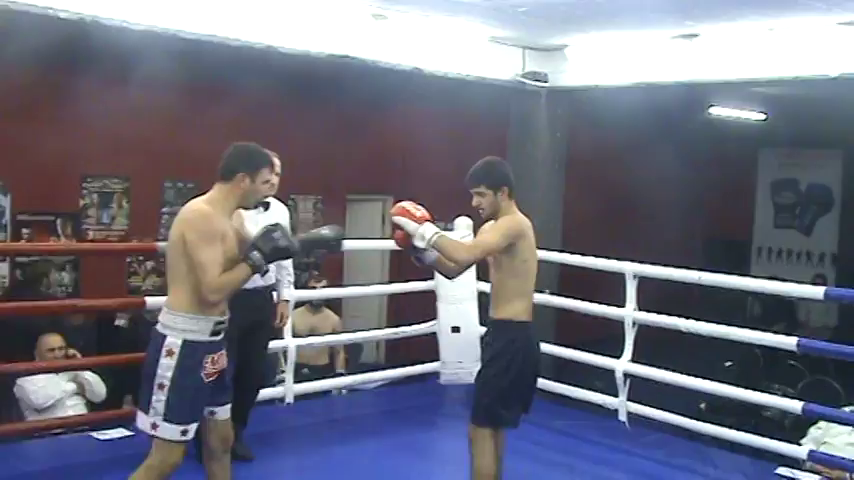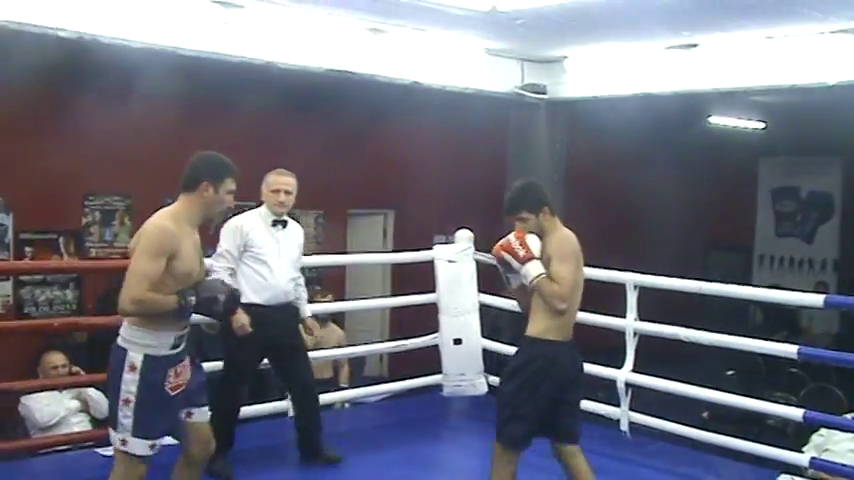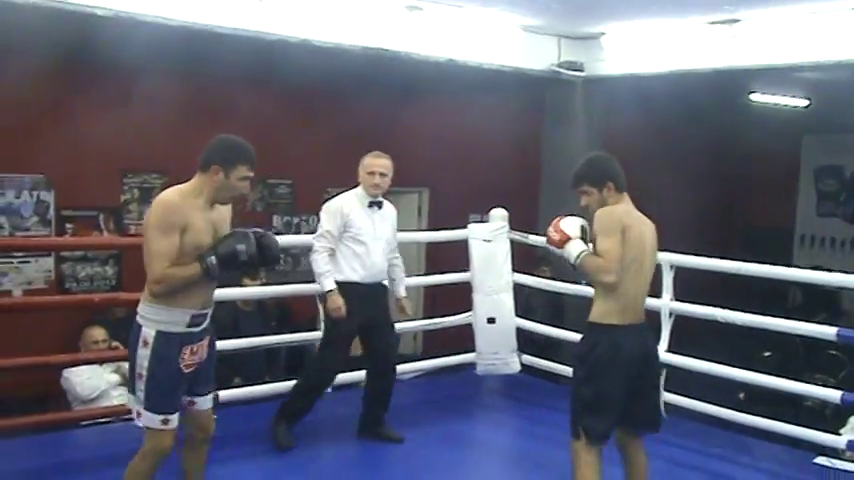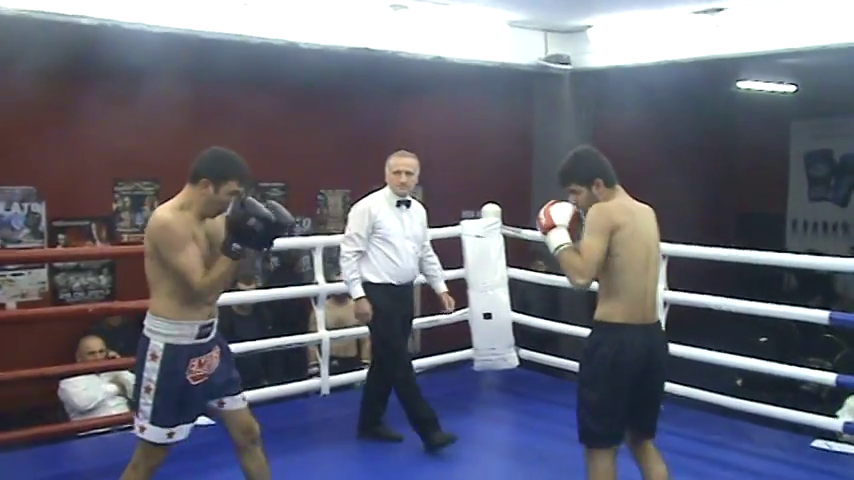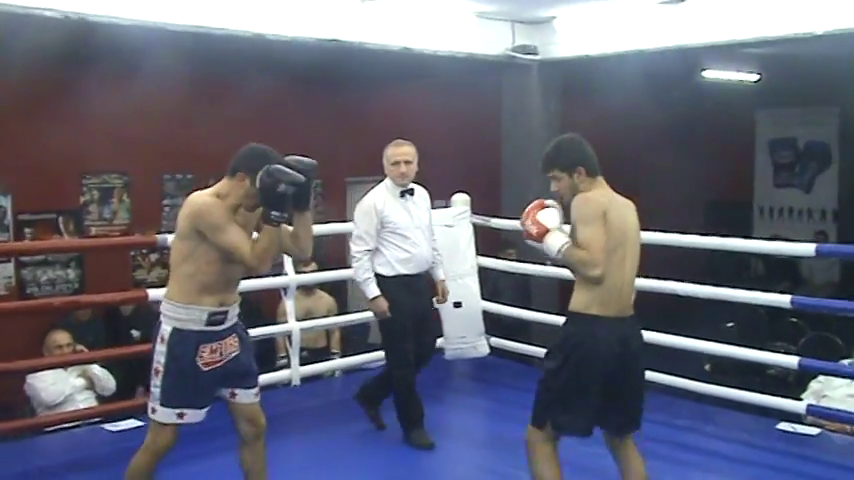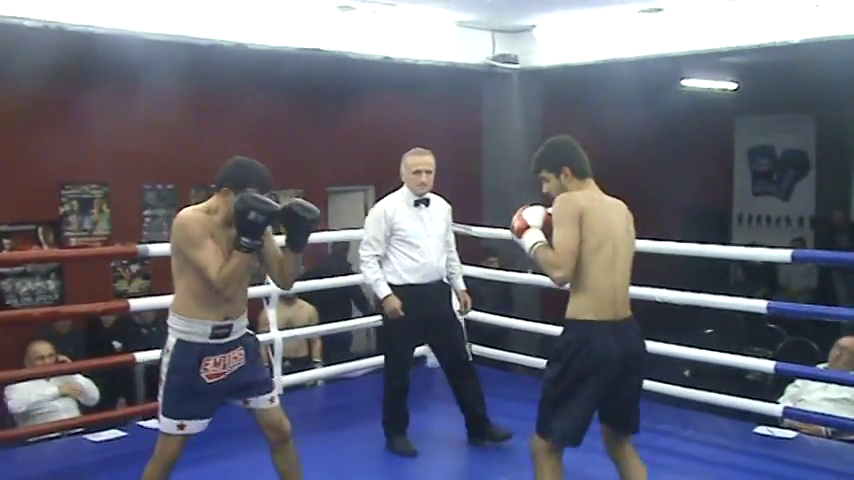
dt=0.4s
person 1, frame 1
left shoulder: (224, 217)
right shoulder: (201, 216)
right elbow: (211, 290)
left wrist: (304, 242)
right wrist: (257, 258)
left hip: (209, 342)
right hip: (183, 343)
left knee: (220, 441)
person 1, frame 2
left shoulder: (191, 228)
right shoulder: (163, 230)
right elbow: (130, 301)
left wrist: (211, 296)
right wrist: (192, 300)
left hip: (175, 353)
right hip: (143, 357)
left knee: (201, 447)
person 1, frame 3
left shoulder: (223, 208)
right shoulder: (170, 206)
right elbow: (158, 281)
left wrist: (244, 255)
right wrist: (215, 262)
left hip: (199, 331)
right hip: (161, 334)
left knee: (202, 431)
right knee: (160, 442)
person 1, frame 4
left shoulder: (218, 219)
right shoulder: (168, 222)
left elbow: (232, 274)
right elbow: (206, 290)
left wrist: (260, 241)
right wrist: (237, 243)
left hip: (208, 341)
right hip: (171, 347)
left knee: (247, 432)
person 1, frame 5
left shoulder: (251, 209)
right shoulder: (203, 206)
right elbow: (259, 264)
left wrist: (299, 200)
right wrist: (271, 210)
left hip: (228, 328)
right hip: (185, 331)
left knee: (253, 425)
right knee: (162, 438)
person 1, frame 6
left shoulder: (256, 223)
right shoulder: (190, 221)
left elbow: (284, 281)
right elbow: (224, 286)
left wrist: (296, 242)
right wrist: (248, 238)
left hip: (239, 340)
right hip: (192, 345)
left knee: (280, 430)
right knee: (169, 450)
person 2, frame 1
left shoulder: (511, 225)
right shoulder: (504, 227)
left elbow: (462, 256)
right elbow: (454, 268)
left wrist: (421, 229)
right wrist: (422, 247)
left hip: (510, 337)
right hip: (512, 334)
left knee: (482, 427)
right knee: (490, 424)
person 2, frame 2
left shoulder: (561, 239)
right shoulder: (556, 243)
left elbow: (562, 301)
right elbow: (531, 308)
left wrist: (529, 265)
right wrist: (514, 273)
left hip: (541, 355)
right hip: (565, 355)
left knee: (506, 447)
right knee: (568, 447)
person 2, frame 3
left shoulder: (609, 216)
right shoulder: (647, 226)
left elbow: (608, 275)
left wrist: (573, 246)
right wrist: (580, 246)
left hip: (606, 340)
right hip: (640, 338)
left knee: (586, 442)
right knee: (630, 435)
person 2, frame 4
left shoulder: (602, 212)
right shoulder: (645, 213)
left elbow: (581, 277)
left wrist: (555, 233)
right wrist: (569, 233)
left hip: (614, 340)
right hip: (650, 338)
left knee: (599, 449)
right knee: (642, 440)
person 2, frame 5
left shoulder: (586, 202)
right shoulder: (626, 208)
left elbow: (595, 268)
left wrist: (551, 237)
right wrist: (557, 237)
left hip: (589, 332)
right hip: (626, 334)
left knee: (539, 437)
right knee: (620, 438)
person 2, frame 6
left shoulder: (569, 205)
right shoulder: (621, 210)
left elbow: (560, 270)
left wrist: (530, 235)
left hip: (587, 337)
right hip: (626, 336)
left knee: (546, 445)
right knee: (620, 442)
person 3, frame 1
left shoulder: (281, 212)
left elbow: (284, 259)
left wrist: (284, 298)
left hip: (262, 300)
right hip: (227, 298)
left knee: (254, 373)
left ankle: (233, 433)
person 3, frame 2
left shoulder: (296, 231)
right shoulder: (241, 225)
right elbow: (220, 271)
left wrist: (305, 312)
left hip: (284, 316)
right hip: (251, 317)
left knee: (304, 383)
right knee: (233, 388)
left ankle: (312, 447)
right ankle: (218, 453)
person 3, frame 3
left shoulder: (390, 212)
right shoulder: (339, 206)
right elbow: (320, 251)
left wrist: (401, 293)
right wrist: (330, 292)
left hip: (376, 294)
right hip: (346, 293)
left knee: (384, 361)
right knee: (329, 361)
left ankle: (373, 423)
right ankle: (286, 419)
person 3, frame 4
left shoulder: (418, 211)
right shoulder: (367, 208)
left elbow: (426, 254)
right elbow: (349, 254)
left wrist: (441, 288)
right wrist: (358, 295)
left hip: (404, 293)
right hip: (378, 294)
left knee: (386, 362)
right knee: (399, 363)
left ankle: (370, 423)
right ankle: (429, 429)
person 3, frame 5
left shoulder: (422, 196)
right shoulder: (373, 202)
right elbow: (360, 253)
left wrist: (438, 276)
right wrist: (373, 295)
left hip: (421, 283)
right hip: (392, 287)
left knee: (424, 350)
right knee: (402, 357)
left ankle: (371, 394)
right ankle: (412, 424)
person 3, frame 6
left shoulder: (441, 207)
right shoulder: (385, 209)
right elbow: (368, 257)
left wrist: (459, 286)
right wrist: (386, 294)
left hip: (436, 294)
right hip: (403, 296)
left knee: (459, 360)
right knee: (398, 367)
left ankle: (480, 426)
right ankle: (396, 433)
